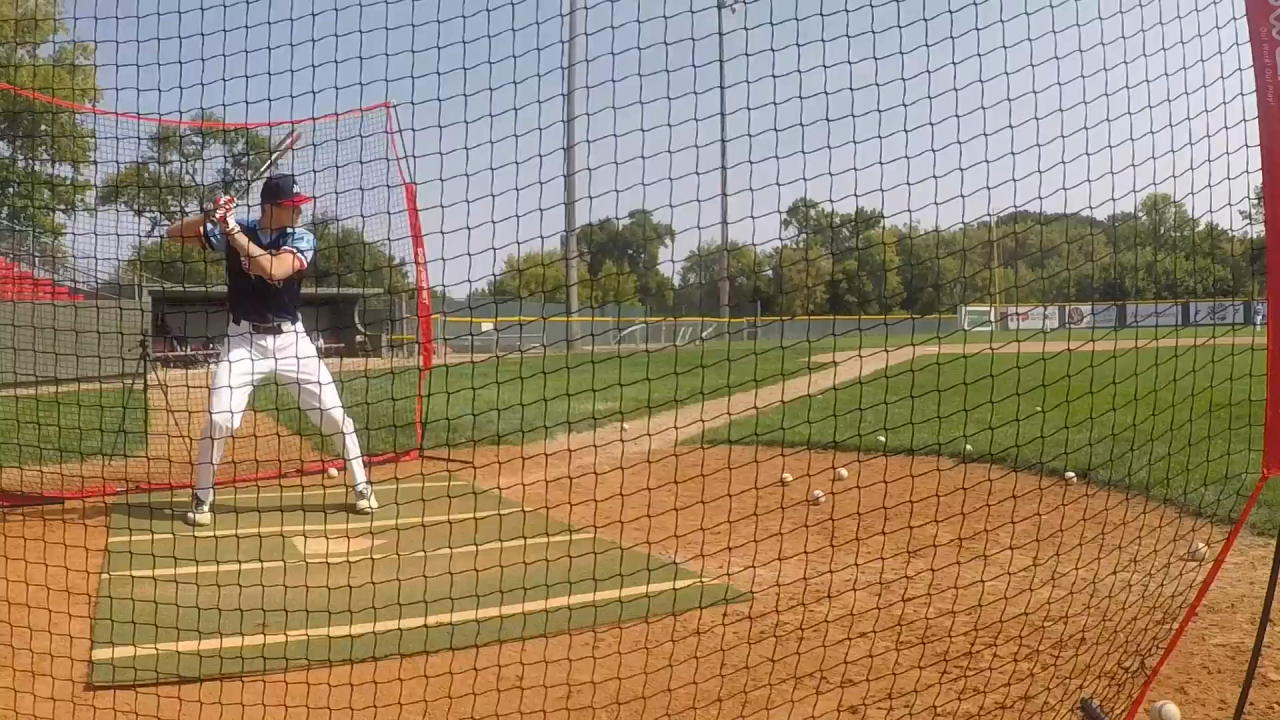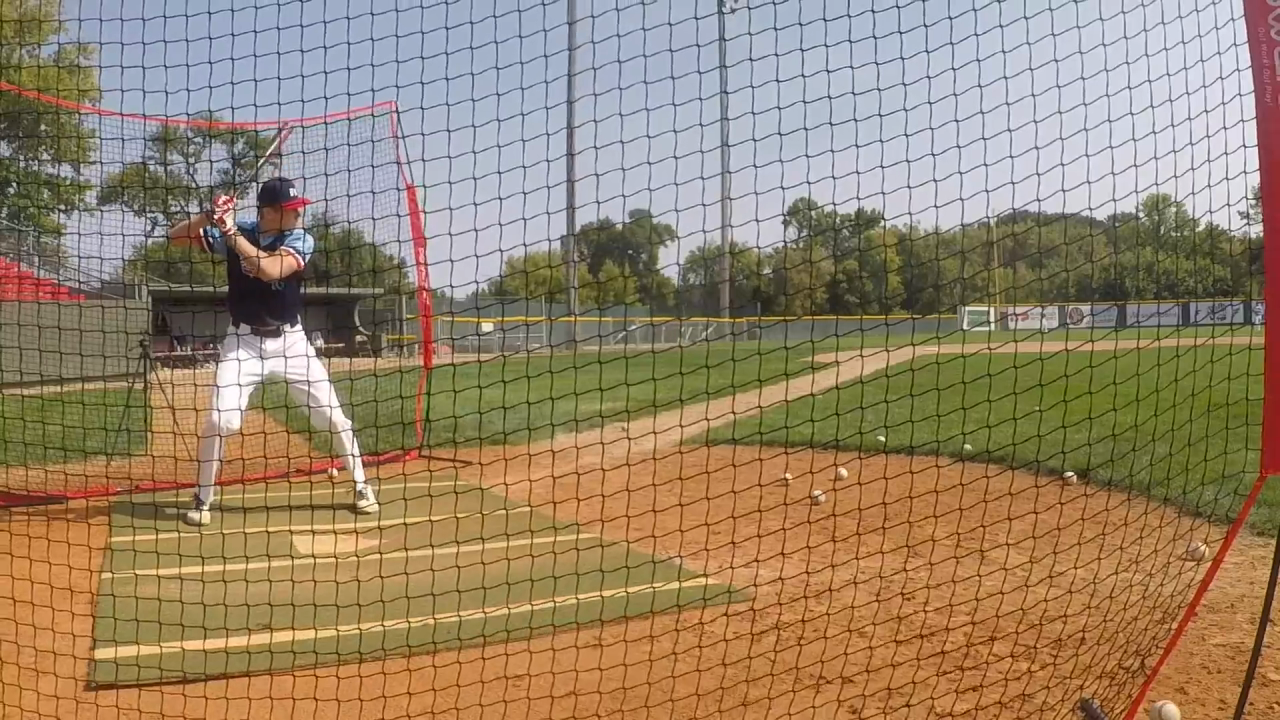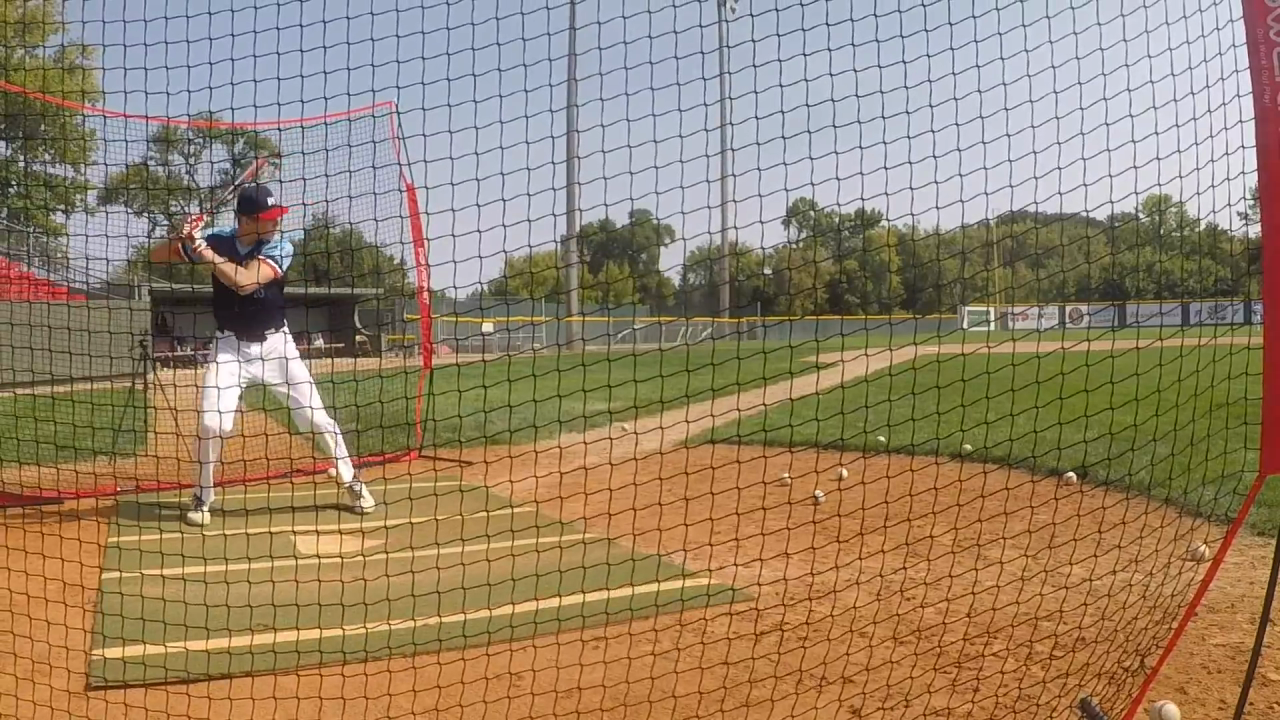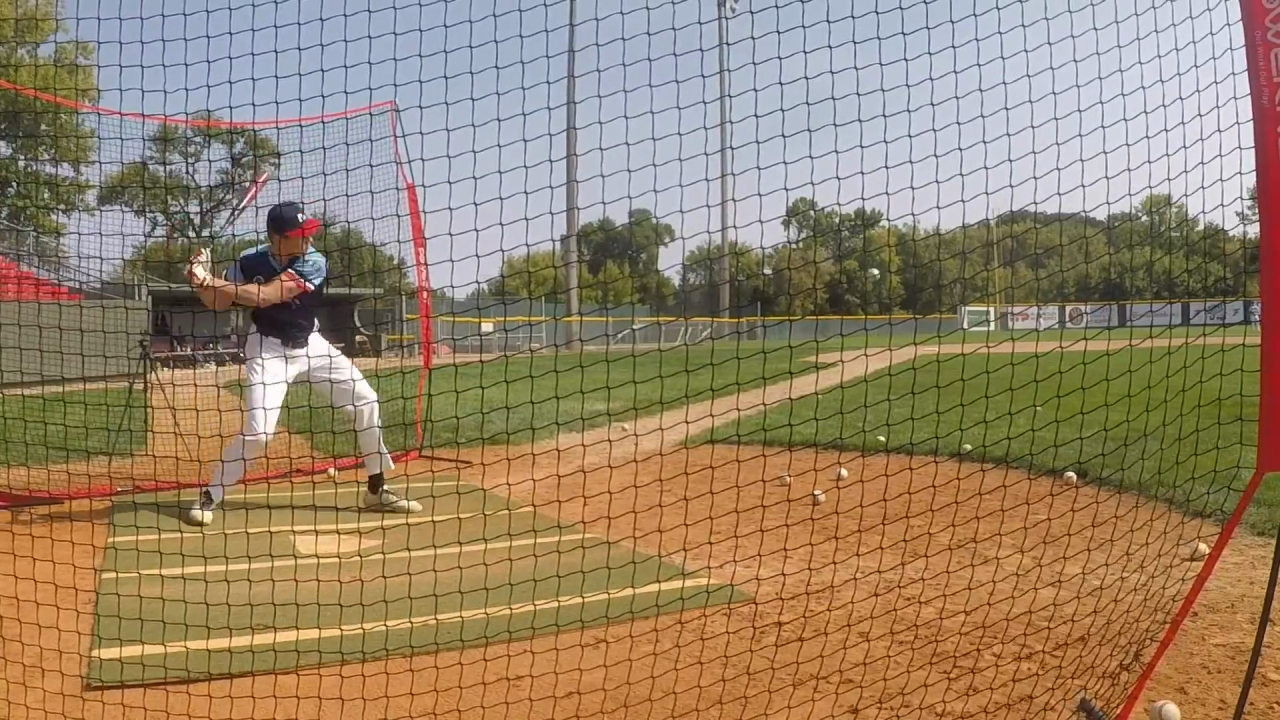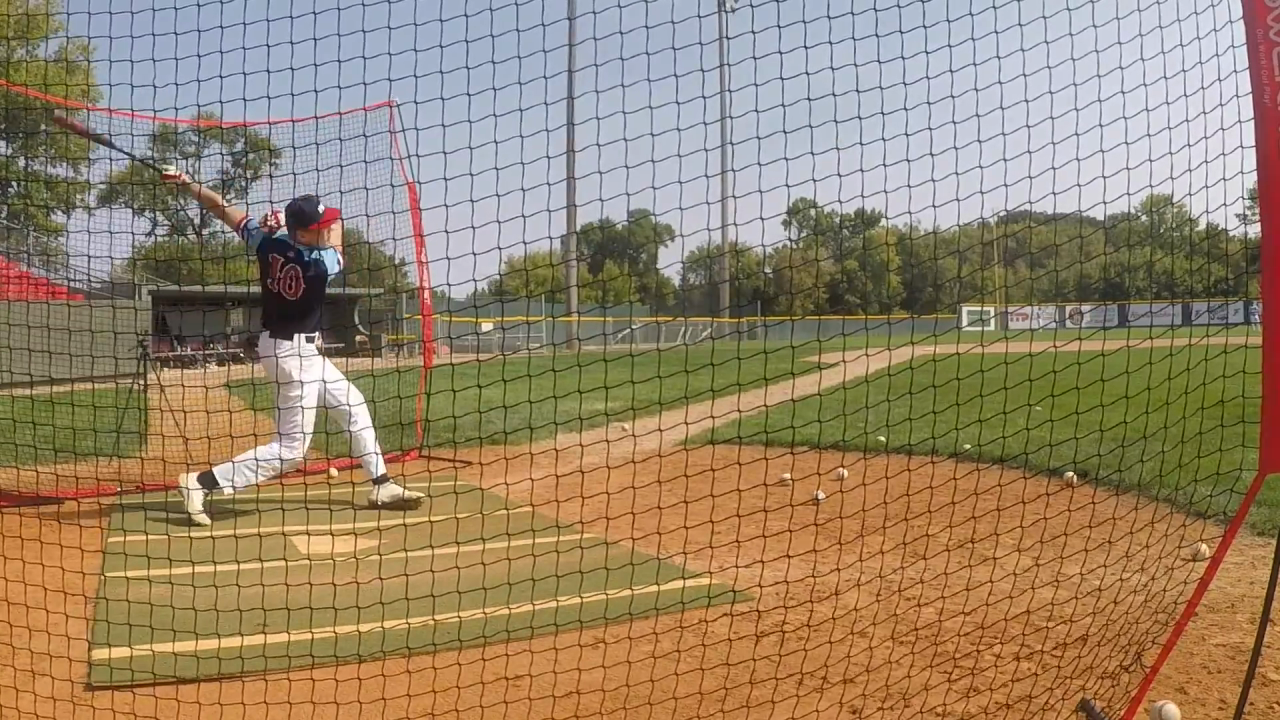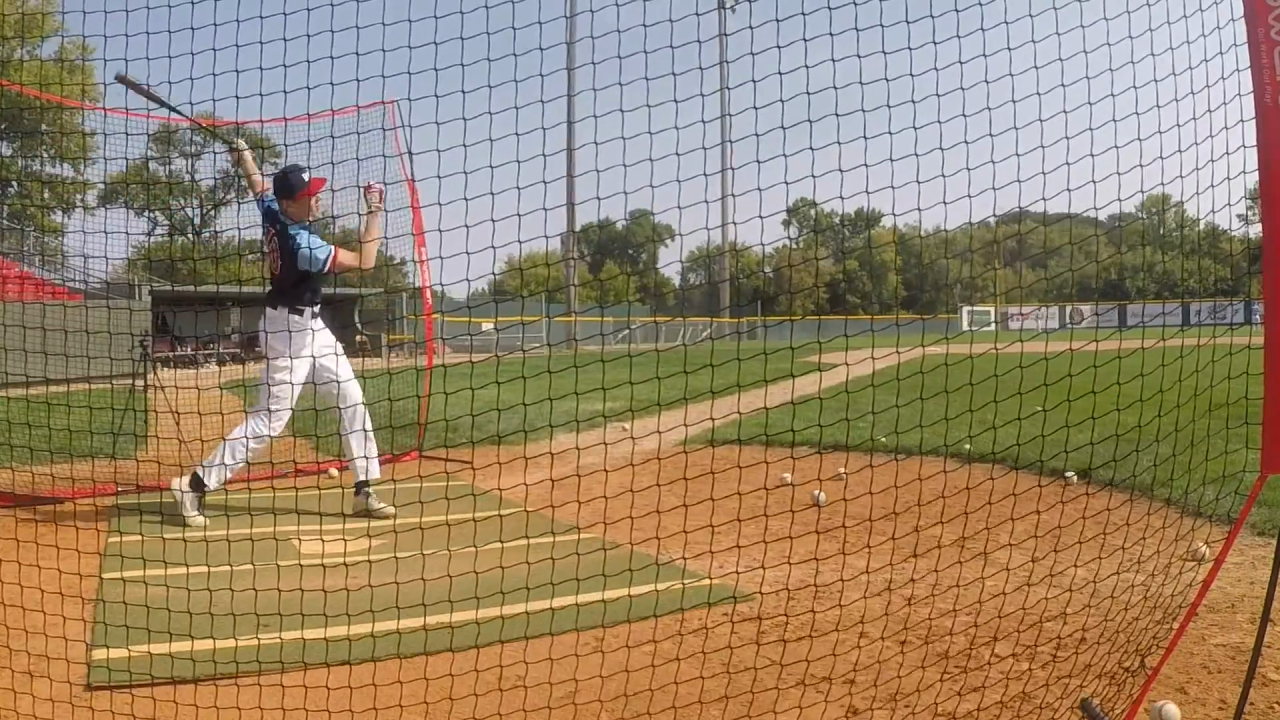
dt=0.5s
person 1, frame 1
left shoulder: (302, 239)
right shoulder: (235, 230)
left elbow: (274, 271)
right elbow: (174, 234)
left wrist: (232, 231)
right wrist: (210, 215)
left hip: (290, 337)
right hip: (243, 339)
left knee: (333, 413)
right knee: (220, 420)
left ankle: (361, 486)
right ankle: (202, 499)
person 1, frame 2
left shoulder: (301, 240)
right shoulder: (236, 232)
left elbow: (271, 270)
right elbow: (175, 238)
left wrist: (231, 233)
right wrist: (209, 216)
left hip: (290, 339)
right hip: (244, 341)
left knee: (332, 414)
right knee: (220, 420)
left ankle: (361, 486)
right ankle: (203, 498)
person 1, frame 3
left shoulder: (280, 246)
right shoulder: (217, 240)
left elbow: (244, 282)
right elbow: (157, 256)
left wrist: (201, 250)
right wrist: (181, 236)
left hip: (275, 342)
right hip: (230, 346)
left knee: (316, 417)
right knee: (212, 423)
left ankle: (351, 483)
right ankle: (202, 499)
person 1, frame 4
left shoulder: (313, 263)
right shoulder: (249, 263)
left elbow: (263, 296)
right elbow: (215, 304)
left wrist: (211, 282)
right wrist: (203, 280)
left hip: (309, 342)
right hip: (270, 349)
left knee: (365, 401)
right knee: (258, 431)
left ankle: (376, 489)
right ankle: (210, 497)
person 1, frame 5
left shoulder: (269, 240)
right shoulder: (322, 265)
left elbow: (221, 208)
right elbow: (336, 230)
left wrist: (182, 181)
right wrist: (284, 222)
left hip: (290, 346)
right hip: (292, 353)
left knee: (352, 403)
right knee: (291, 448)
left ankle: (382, 484)
right ankle: (200, 483)
person 1, frame 6
left shoulder: (272, 210)
right shoulder: (301, 243)
left elbow: (258, 183)
right elbow: (364, 261)
left wrist: (244, 155)
right wrist: (375, 211)
left hip: (309, 325)
right hip: (290, 329)
left knee: (353, 401)
right knee: (267, 422)
left ankle: (363, 491)
right ankle: (194, 484)
